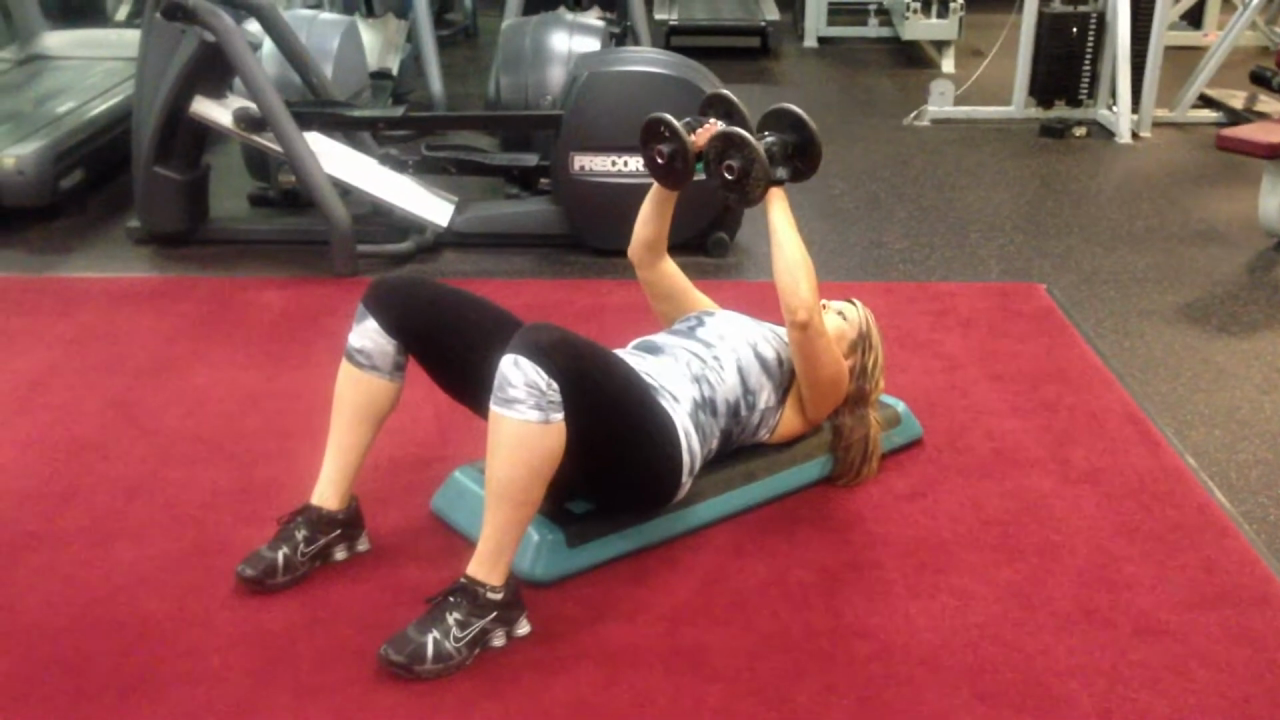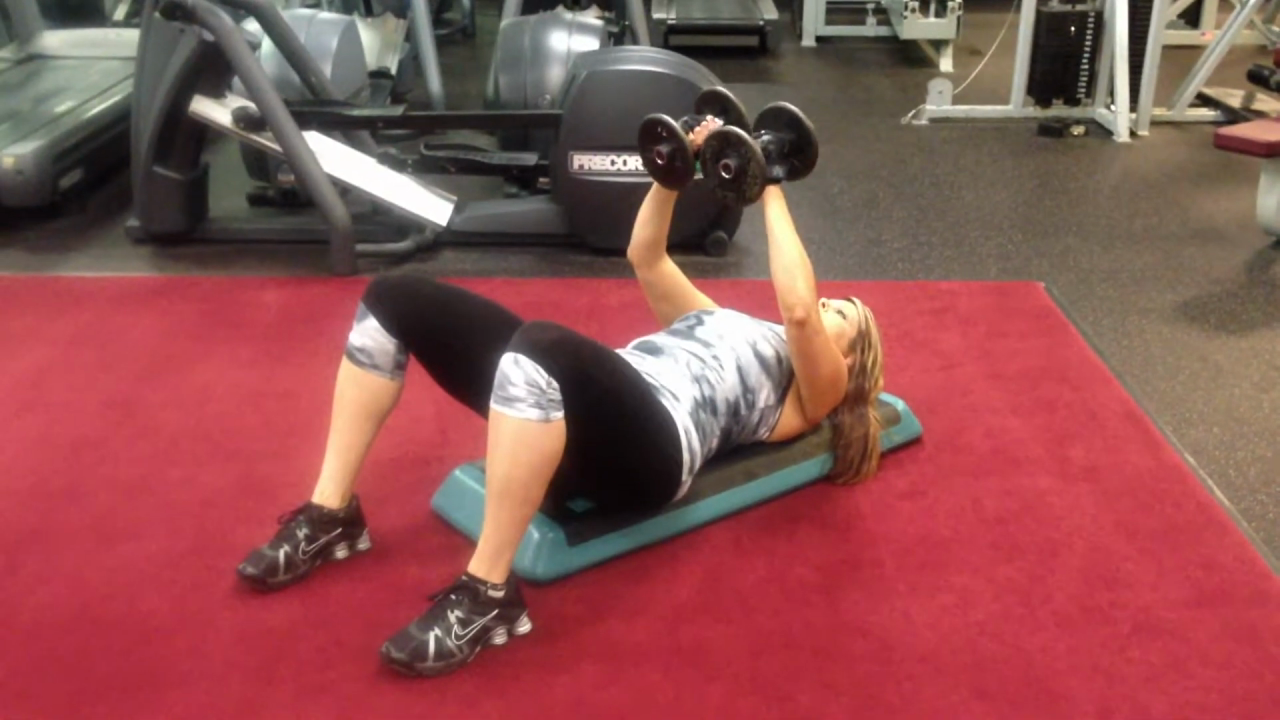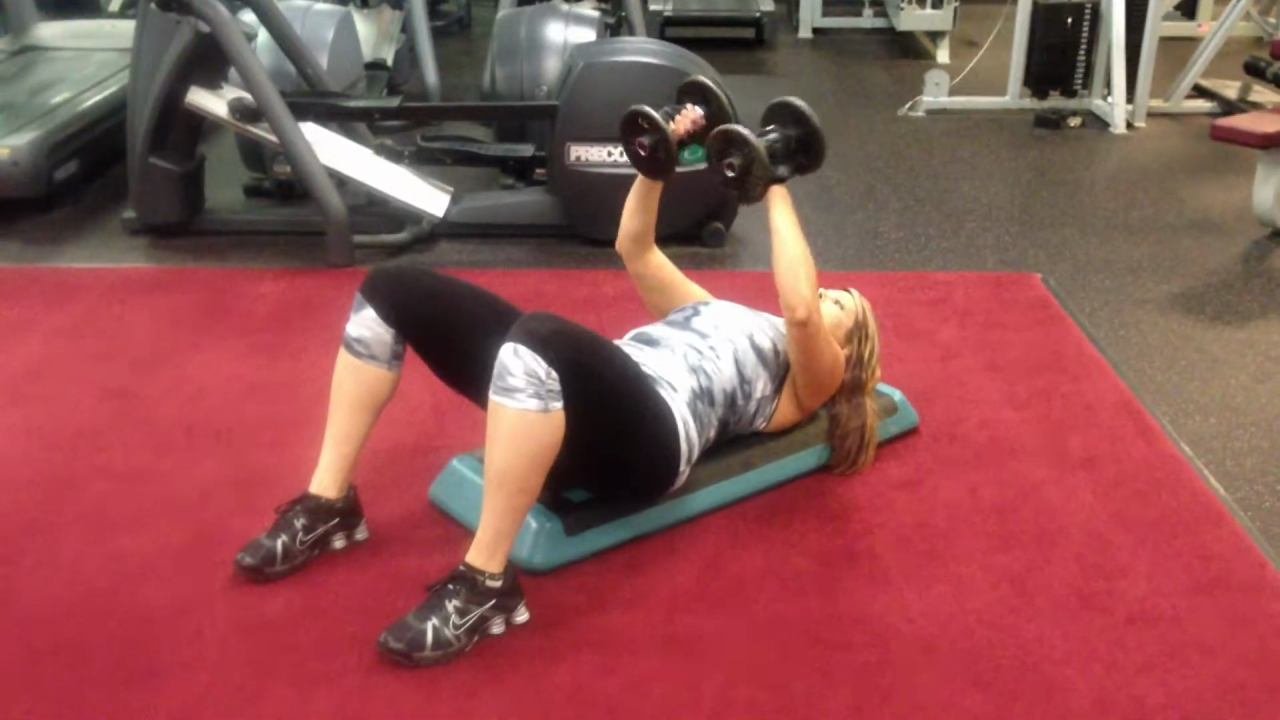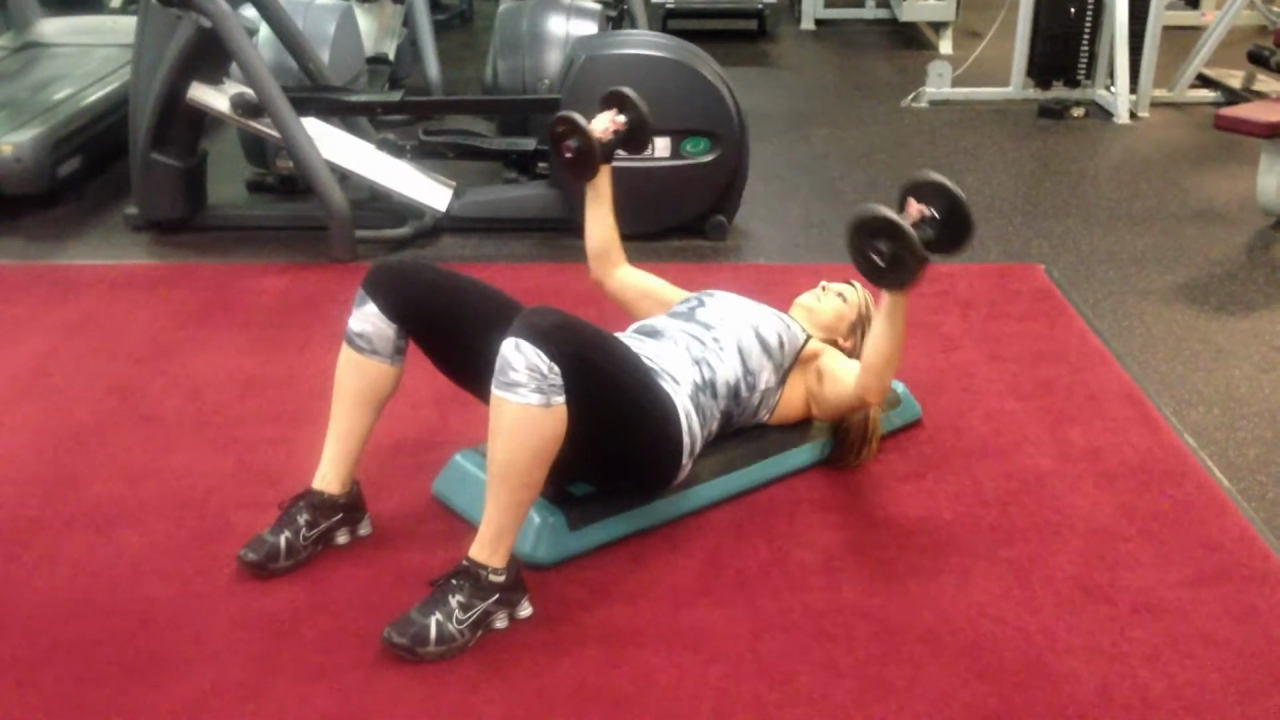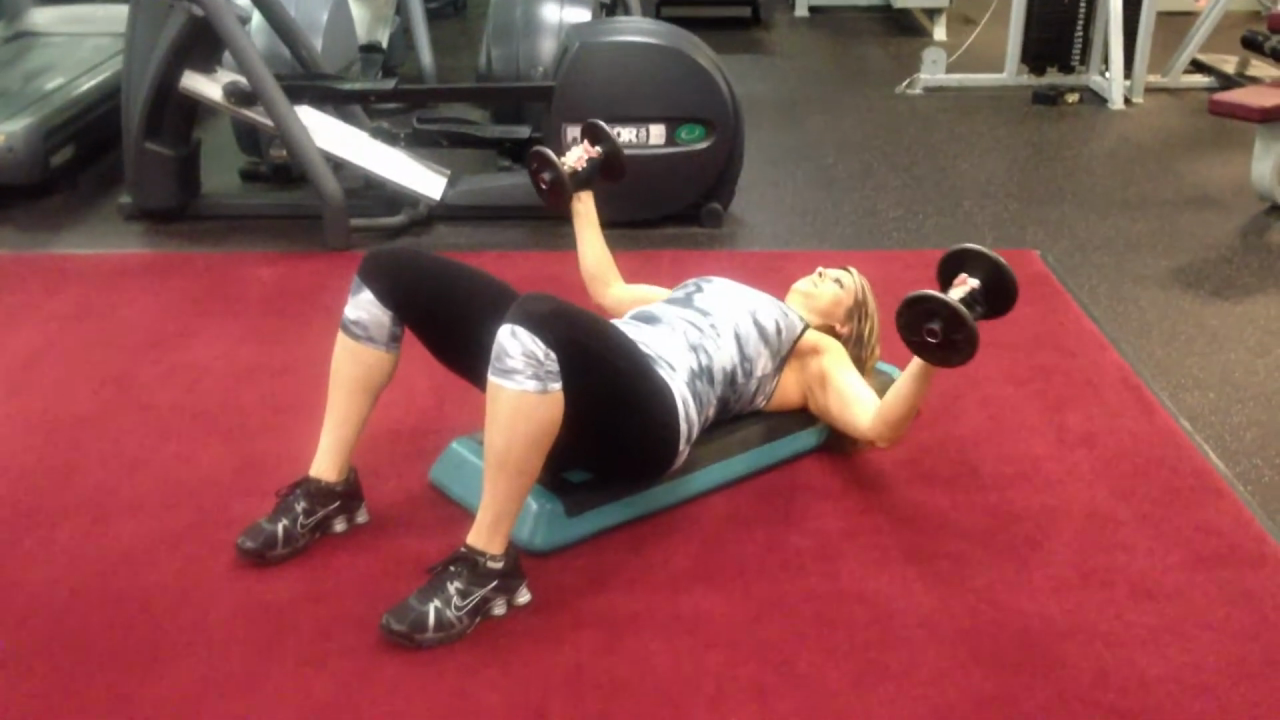
dt=0.5s
person 1, frame 1
left shoulder: (816, 389)
right shoulder: (727, 324)
left elbow: (801, 312)
right elbow: (648, 257)
left wrist: (775, 195)
left hip: (651, 443)
right hip: (585, 403)
left knee: (538, 346)
right knee: (395, 299)
left ankle: (486, 595)
right ankle: (330, 516)
person 1, frame 2
left shoulder: (814, 390)
right shoulder: (726, 322)
left elbow: (798, 309)
right elbow: (647, 258)
left wrist: (771, 193)
left hip: (653, 442)
right hip: (587, 404)
left knee: (539, 345)
right knee: (395, 297)
left ankle: (487, 593)
right ankle: (331, 515)
person 1, frame 3
left shoulder: (810, 378)
right shoulder: (718, 314)
left elbow: (799, 311)
right elbow: (635, 249)
left wrist: (777, 191)
left hip: (650, 432)
right hip: (577, 392)
left knee: (538, 335)
right knee: (393, 288)
left ankle: (485, 583)
right ankle: (328, 504)
person 1, frame 4
left shoulder: (816, 365)
right shoulder: (710, 303)
left elbow: (867, 388)
right elbow: (610, 269)
left wrist: (896, 284)
right wrist: (600, 166)
left hip: (653, 426)
right hip: (573, 388)
left knee: (541, 330)
right knee: (394, 281)
left ankle: (489, 578)
right ankle: (331, 500)
person 1, frame 5
left shoulder: (815, 354)
right shoulder: (718, 293)
left elbow: (878, 426)
right elbow: (607, 291)
right wrist: (581, 193)
left hip: (651, 410)
right hip: (578, 375)
left knee: (535, 317)
right knee: (390, 270)
left ankle: (487, 565)
right ankle: (329, 488)
